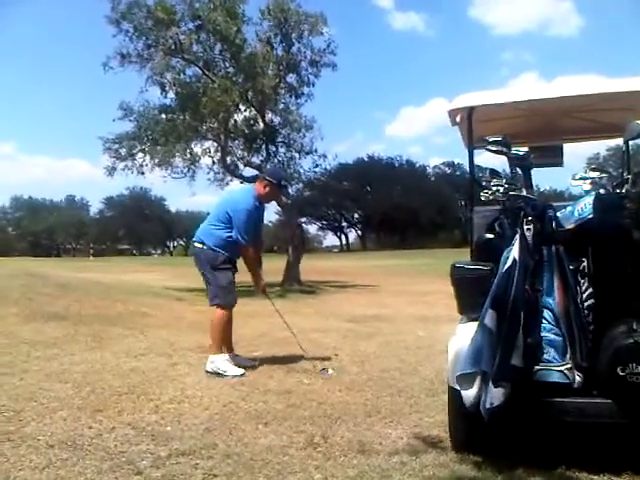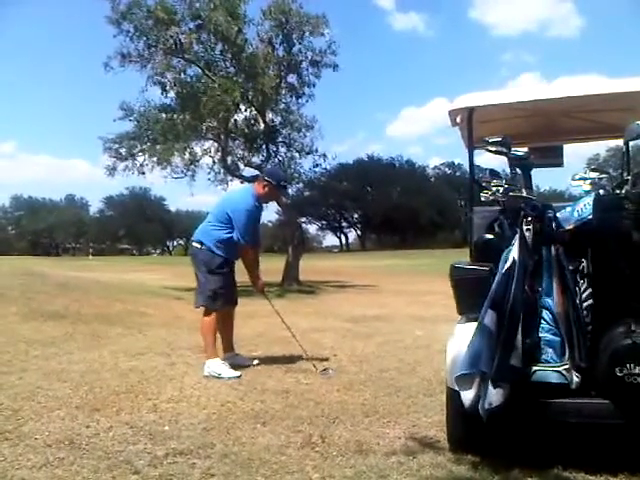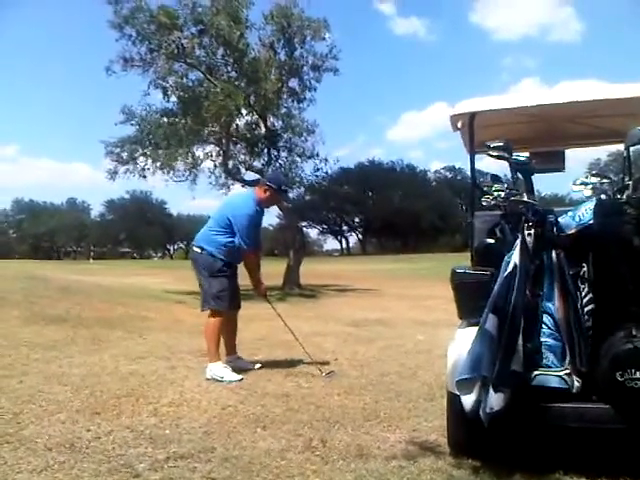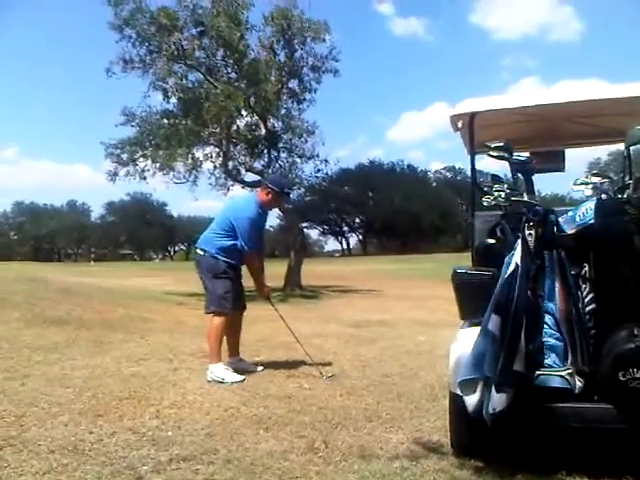
dt=0.5s
person 1, frame 1
left shoulder: (256, 202)
right shoulder: (244, 203)
left elbow: (256, 240)
right elbow: (245, 245)
left wrist: (259, 271)
right wrist: (257, 277)
left hip: (220, 252)
right hip: (209, 250)
left knee: (226, 303)
right knee: (224, 302)
left ankle: (229, 354)
right ankle: (215, 357)
person 1, frame 2
left shoulder: (254, 202)
right shoulder: (244, 203)
left elbow: (253, 241)
right elbow: (244, 247)
left wrist: (256, 273)
right wrist: (255, 278)
left hip: (221, 255)
right hip: (208, 251)
left knee: (228, 306)
right knee: (213, 306)
left ankle: (229, 354)
right ankle: (212, 362)
person 1, frame 3
left shoulder: (255, 205)
right shoulder: (245, 208)
left elbow: (255, 247)
right elbow: (247, 251)
left wrist: (257, 278)
right wrist: (257, 282)
left hip: (222, 258)
right hip: (209, 255)
left knee: (231, 309)
right knee: (218, 309)
left ankle: (231, 358)
right ankle: (214, 365)
person 1, frame 4
left shoulder: (259, 208)
right shoulder: (248, 211)
left elbow: (258, 248)
right elbow: (249, 253)
left wrist: (261, 280)
right wrist: (260, 284)
left hip: (227, 260)
right hip: (213, 258)
left knee: (236, 310)
right knee: (221, 310)
left ankle: (234, 359)
right ankle: (215, 366)
